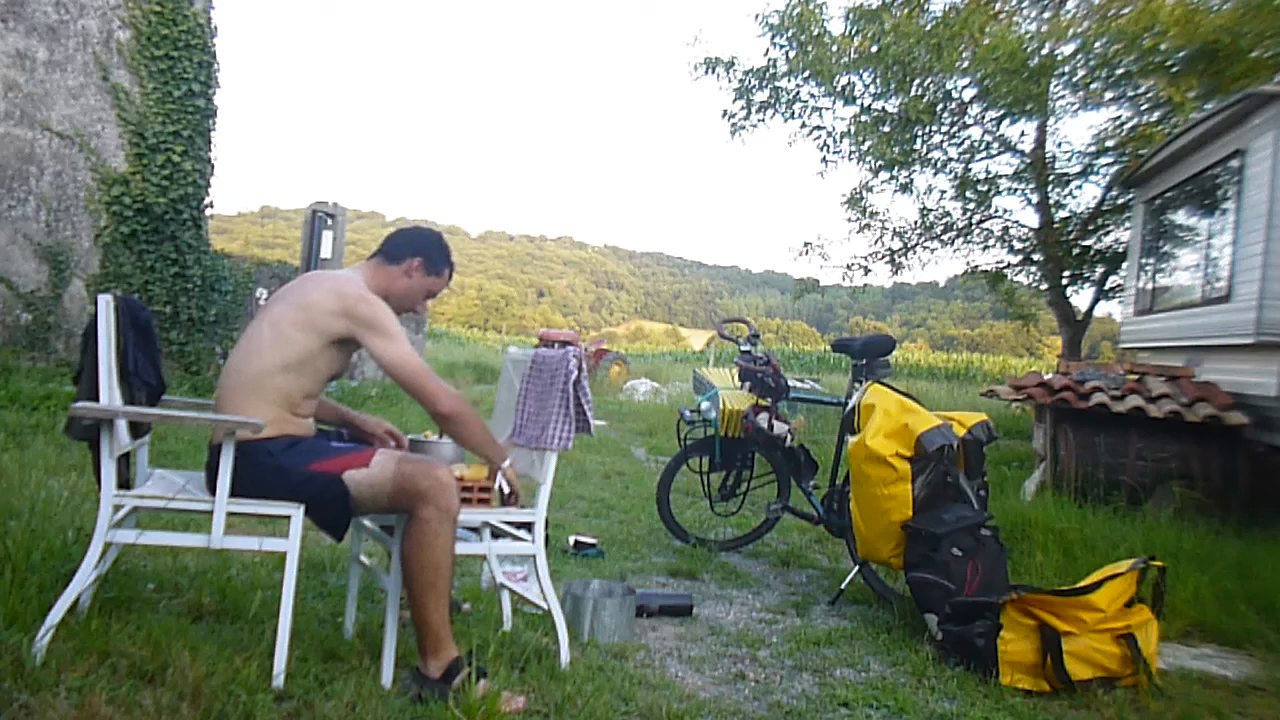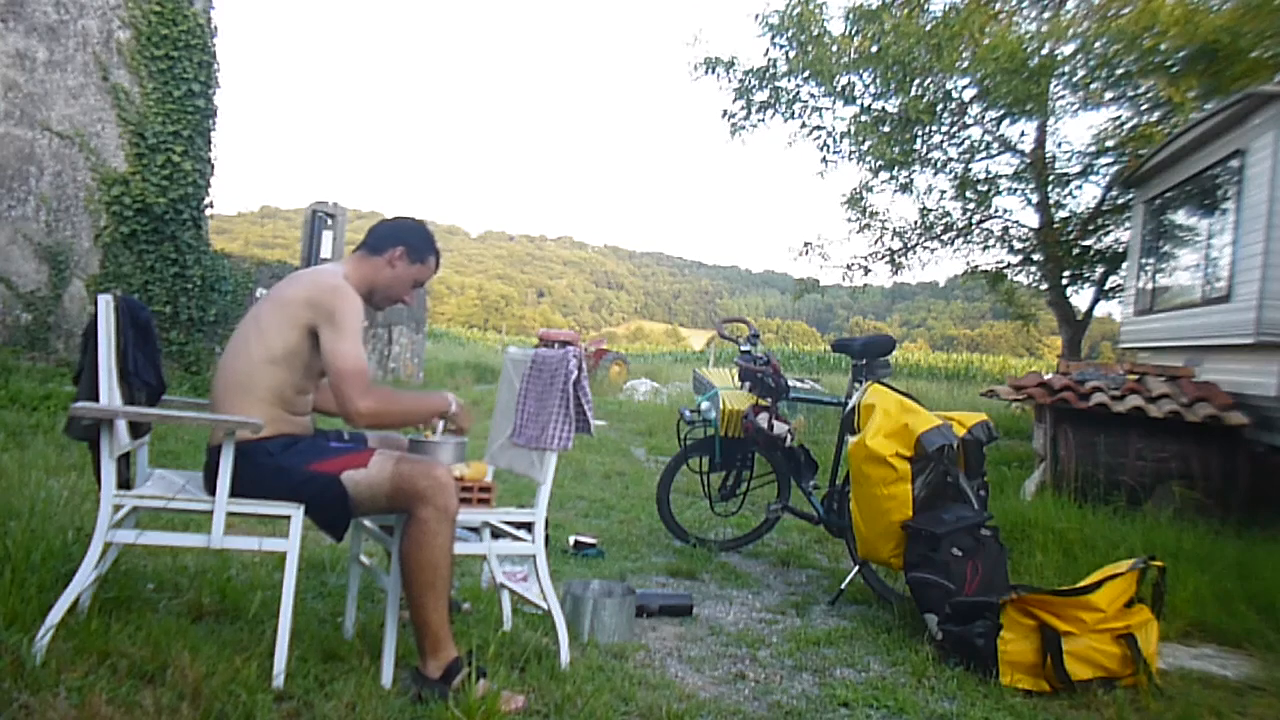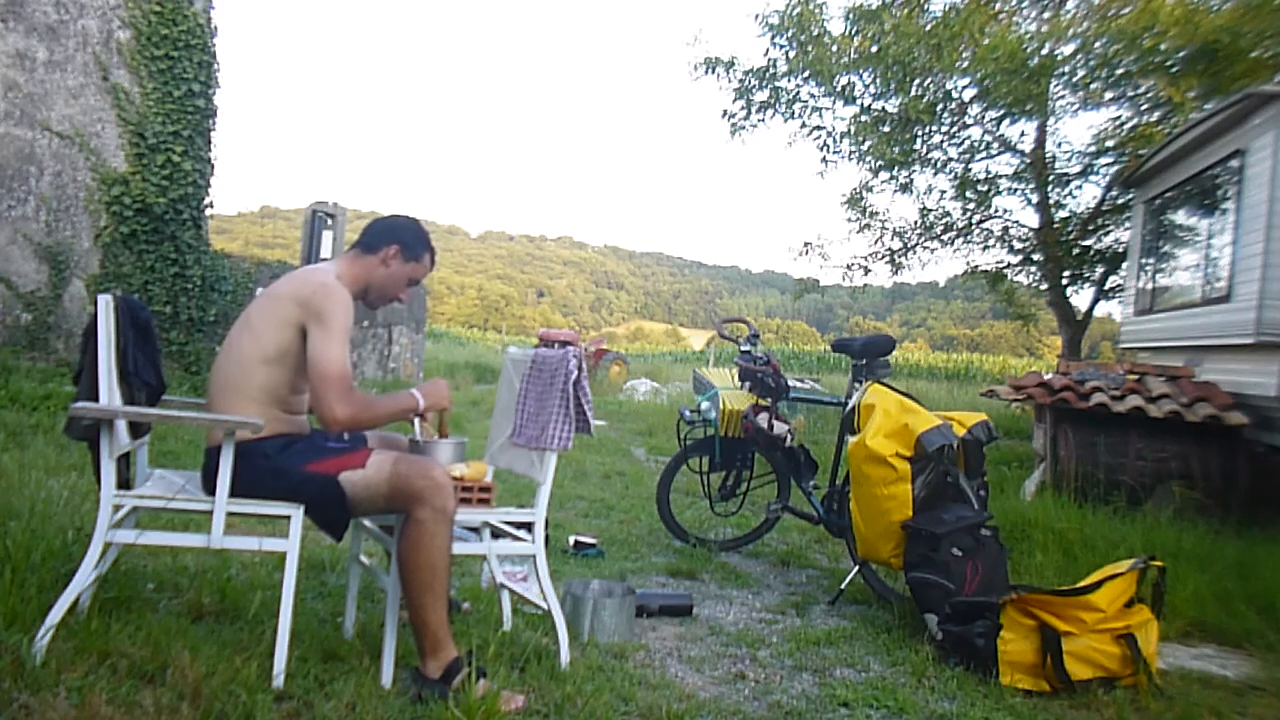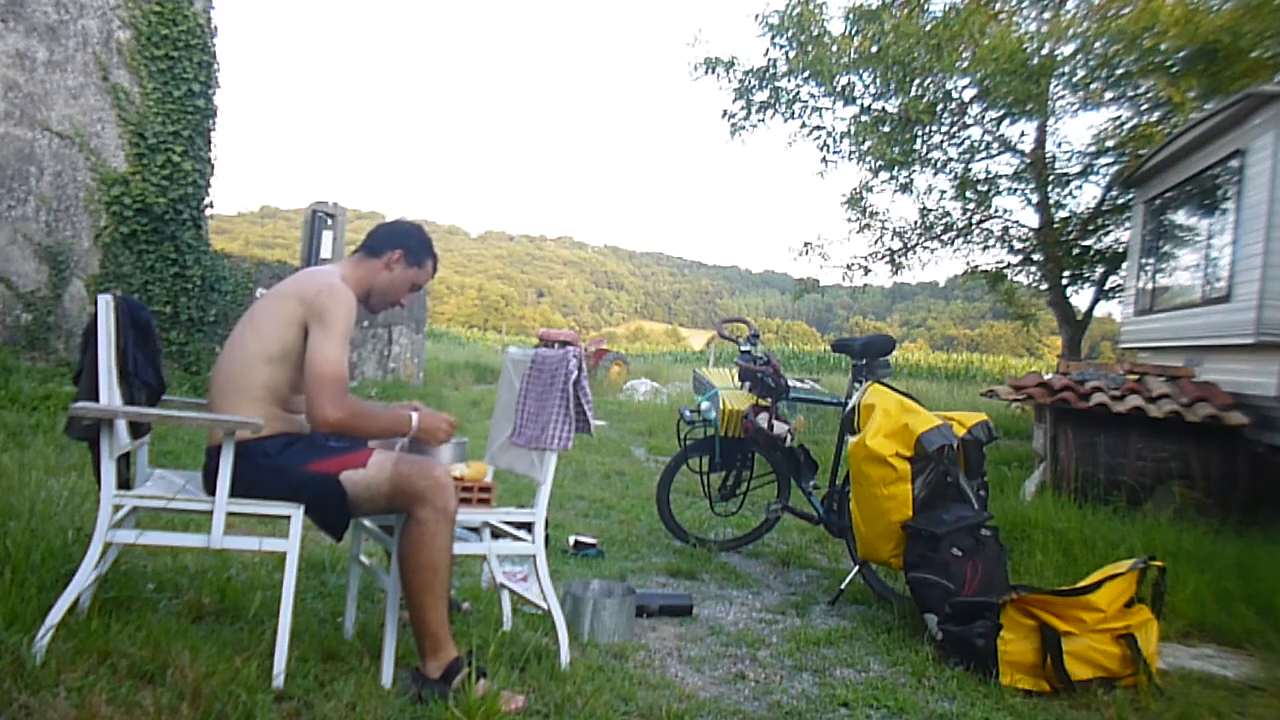
dt=0.5s
person 1, frame 1
left shoulder: (324, 287)
right shoulder: (359, 302)
right elbow: (442, 402)
left wrist: (352, 420)
right wrist: (500, 461)
left hip: (261, 448)
right hip: (264, 457)
left knee: (408, 461)
right knee: (434, 485)
left ankle: (427, 594)
right ankle: (439, 668)
person 1, frame 2
left shoulder: (317, 284)
right shoulder: (338, 295)
right elbow: (363, 407)
left wrist: (417, 408)
right wrist: (443, 404)
left hip: (265, 447)
right hip: (259, 457)
left knee: (406, 453)
right knee: (432, 485)
left ankle: (426, 594)
right ankle: (439, 670)
person 1, frame 3
left shoulder: (313, 284)
right shoulder: (329, 293)
right elbow: (339, 413)
left wrist: (402, 404)
right wrist: (417, 398)
left hip: (263, 448)
right hip: (257, 458)
left knee: (402, 454)
right knee: (429, 485)
left ankle: (427, 594)
right ankle: (439, 669)
person 1, frame 4
left shoulder: (316, 285)
right shoulder: (334, 294)
right elbow: (329, 414)
left wrist: (391, 414)
right wrist: (411, 424)
left hip: (261, 448)
right hip: (259, 456)
left knee: (396, 457)
right knee: (430, 485)
left ankle: (426, 596)
right ankle: (439, 669)
